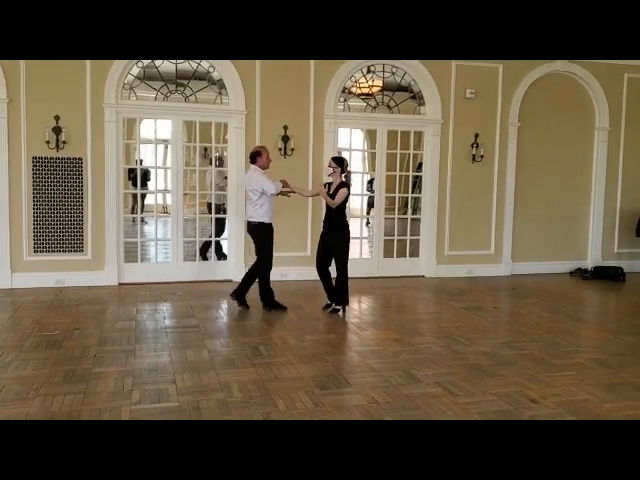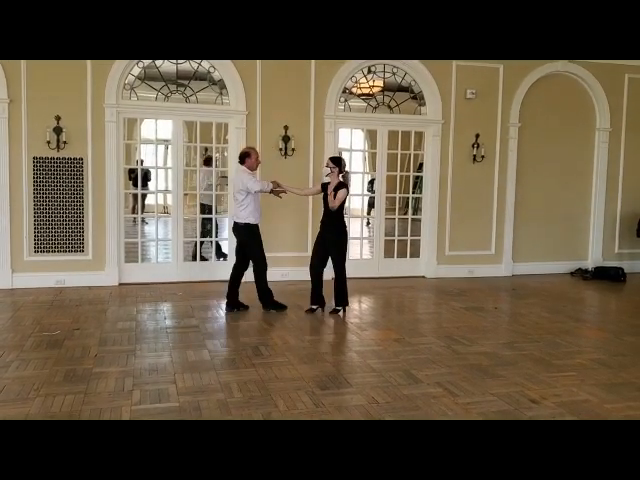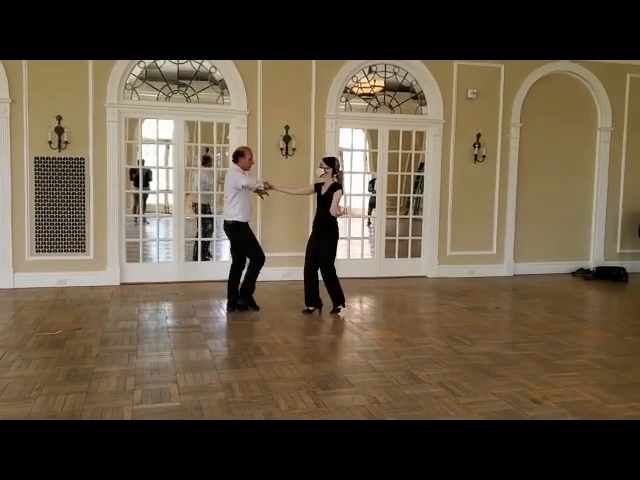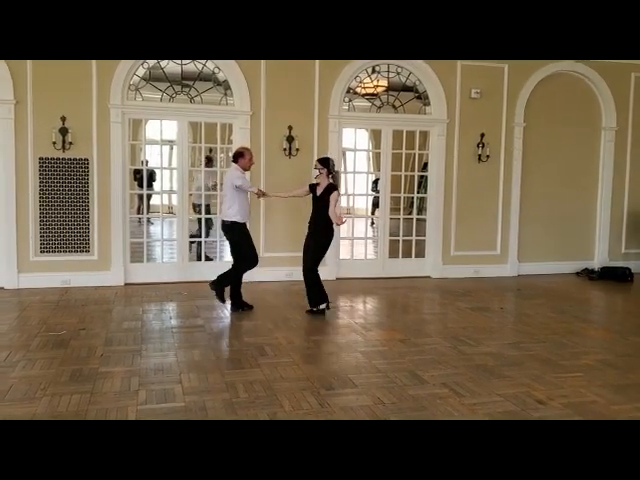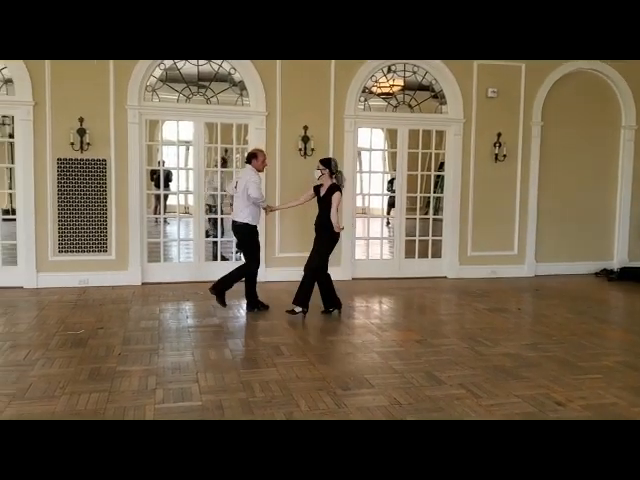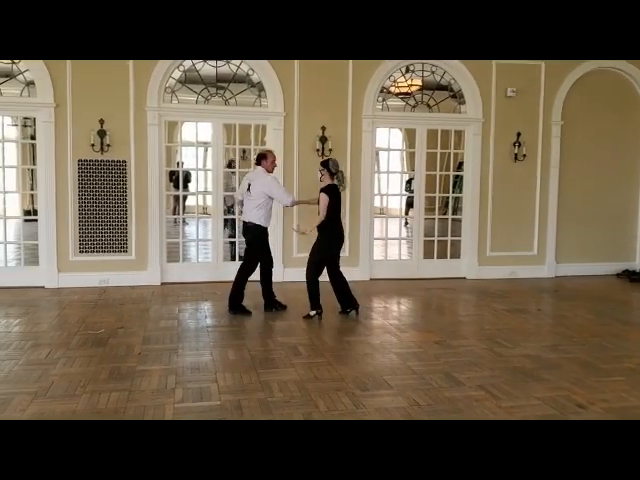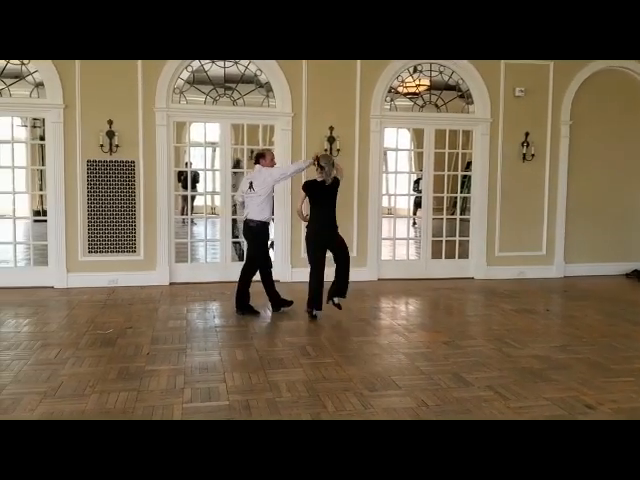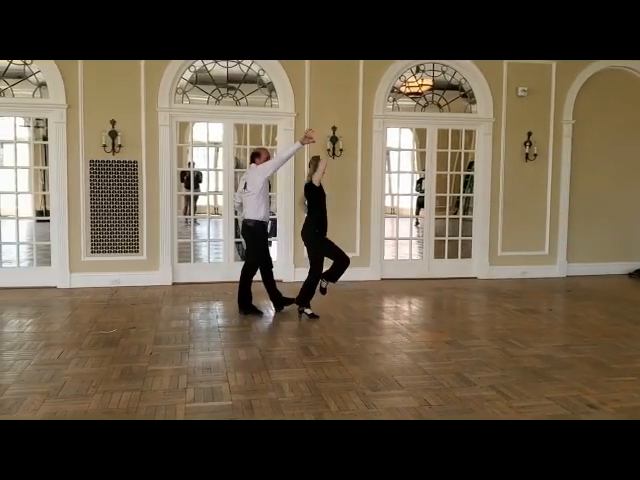
dt=0.2s
person 1, frame 1
left shoulder: (252, 174)
right shoulder: (258, 175)
right elbow: (272, 189)
left wrist: (280, 190)
right wrist: (281, 184)
left hip: (256, 223)
right hip: (261, 225)
left knee: (263, 260)
right knee: (265, 262)
left ankle: (240, 292)
right ankle: (268, 301)
person 1, frame 2
left shoulder: (243, 175)
right shoulder: (244, 176)
left elbow: (255, 189)
right elbow: (257, 186)
left wrist: (271, 190)
right wrist: (271, 185)
left hip: (242, 225)
right hip: (247, 226)
left knee: (242, 262)
right knee: (260, 263)
left ankle: (232, 301)
right ankle: (267, 301)
person 1, frame 3
left shoulder: (236, 174)
right shoulder: (235, 174)
right elbow: (246, 182)
left wrist: (257, 189)
right wrist: (261, 184)
left hip: (234, 224)
right hip: (237, 225)
left knee: (239, 262)
right knee: (258, 258)
left ankle: (234, 301)
right ankle: (245, 296)
person 1, frame 4
left shoulder: (234, 174)
right shoulder: (235, 174)
right elbow: (240, 183)
left wrist: (249, 190)
right wrist: (255, 190)
left hip: (232, 224)
right hip: (234, 225)
left knee: (240, 262)
right knee: (251, 259)
left ankle: (236, 301)
right ankle: (219, 283)
person 1, frame 5
left shoulder: (243, 175)
right shoulder: (252, 176)
left elbow: (231, 189)
right elbow: (254, 194)
right wrist: (264, 204)
left hip: (241, 224)
right hip: (245, 226)
left knee: (252, 262)
right knee: (253, 263)
left ankle: (253, 301)
right ankle: (221, 286)
person 1, frame 6
left shoulder: (249, 177)
right shoulder: (268, 179)
left elbow: (239, 197)
right elbow: (286, 199)
right wrist: (298, 201)
left hip: (249, 225)
right hip: (256, 228)
left knee: (266, 263)
right knee: (249, 265)
left ankle: (269, 301)
right ankle: (234, 304)
person 1, frame 7
left shoulder: (248, 177)
right shoulder: (267, 174)
left elbow: (239, 198)
right elbow: (290, 169)
right wrist: (310, 162)
left hip: (251, 224)
right hip: (258, 226)
left knee: (264, 264)
right knee: (252, 265)
left ankle: (275, 300)
right ankle: (242, 304)
person 1, frame 8
left shoulder: (247, 177)
right shoulder: (259, 172)
left elbow: (237, 201)
right elbow: (279, 158)
left wrist: (244, 216)
right wrist: (300, 143)
left hip: (251, 225)
right hip: (255, 226)
left knee: (265, 263)
right knee: (253, 264)
left ankle: (277, 300)
right ankle: (244, 304)
person 2, frame 1
left shoulder: (344, 187)
right shoulder: (328, 186)
left elbow: (334, 204)
right elbow: (308, 194)
left wrist: (324, 195)
right wrist: (291, 187)
left hip: (340, 231)
right hip: (327, 229)
left knee: (341, 267)
right knee: (321, 265)
left ankle: (340, 303)
right ankle: (333, 298)
person 2, frame 2
left shoulder: (343, 187)
right shoulder: (324, 186)
left elbow: (334, 206)
right elbow: (302, 192)
left wrist: (331, 200)
right wrist: (282, 187)
left hip: (337, 231)
right hip: (324, 230)
left knee: (338, 268)
right knee: (315, 266)
left ankle: (341, 304)
right ankle: (317, 302)
person 2, frame 3
left shoulder: (337, 188)
right shoulder: (318, 187)
left elbow: (333, 210)
right elbow: (295, 191)
left wrist: (338, 212)
right wrist: (273, 187)
left hip: (329, 232)
right hip: (317, 230)
left knee: (327, 268)
right knee: (309, 267)
left ankle: (338, 302)
right ankle: (313, 303)
person 2, frame 4
left shoulder: (333, 190)
right shoulder: (313, 187)
left elbow: (332, 211)
right elbow: (290, 194)
left wrist: (337, 220)
right wrist: (269, 194)
left hip: (324, 232)
right hip: (312, 231)
left knee: (310, 267)
right knee: (307, 268)
left ankle: (322, 301)
right ankle: (316, 303)
person 2, frame 5
left shoulder: (336, 190)
right shoulder: (318, 189)
left elbow: (333, 212)
right elbow: (298, 201)
left wrist: (336, 225)
right wrist: (276, 207)
left hip: (329, 234)
right hip: (320, 233)
left knee: (311, 268)
right knee: (320, 269)
left ankle: (301, 305)
right ankle: (333, 304)
person 2, frame 6
left shoulder: (325, 190)
right shoulder: (334, 188)
left elbow: (322, 215)
right elbow: (321, 203)
left wrist: (309, 229)
left hip: (327, 236)
right hip: (335, 235)
left knee: (312, 271)
right knee: (334, 270)
left ankle: (315, 308)
right ankle: (349, 304)
person 2, frame 7
left shoulder: (308, 185)
right shoulder: (335, 183)
left elbow: (299, 209)
right elbow: (339, 169)
left wrist: (304, 219)
left hip: (314, 233)
right hip: (332, 232)
left knee: (316, 270)
right knee: (344, 262)
left ankle: (313, 307)
right ankle: (335, 295)
person 2, frame 8
left shoulder: (310, 186)
right shoulder: (315, 185)
right elbow: (324, 164)
left hip: (310, 232)
right hip: (315, 233)
left knee: (315, 269)
right knee: (342, 259)
left ankle: (303, 305)
right ankle: (325, 280)
